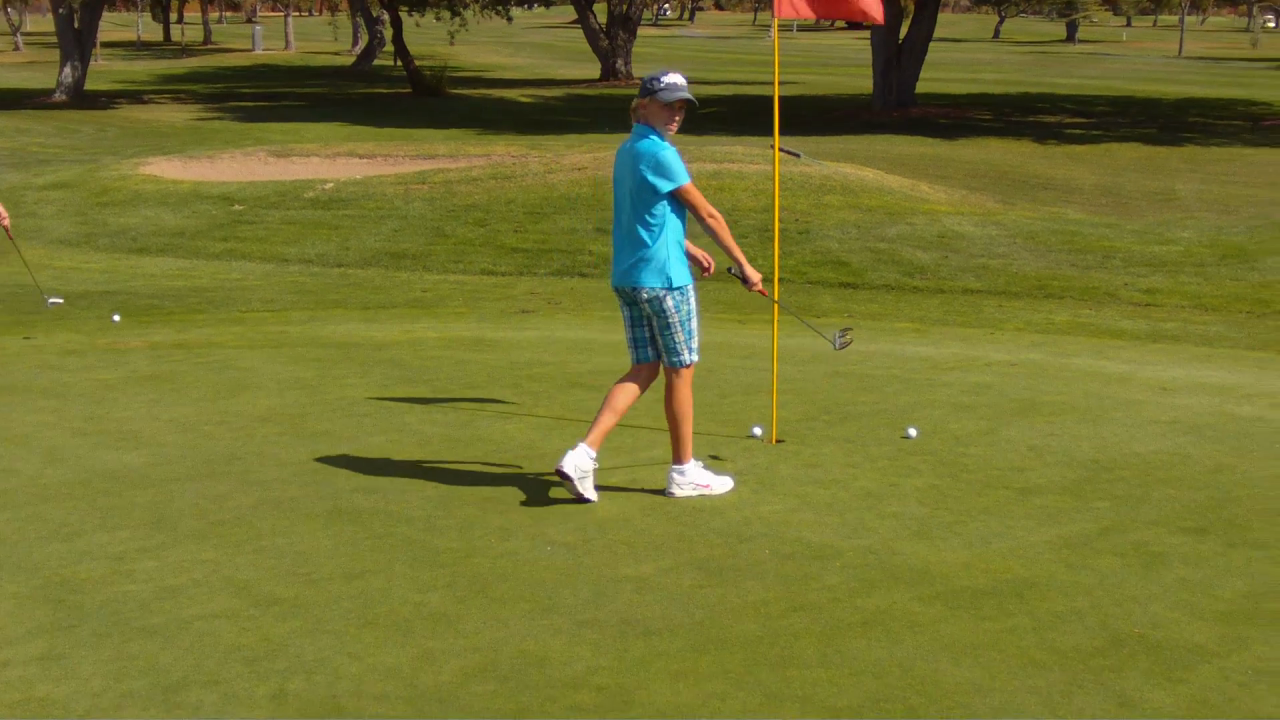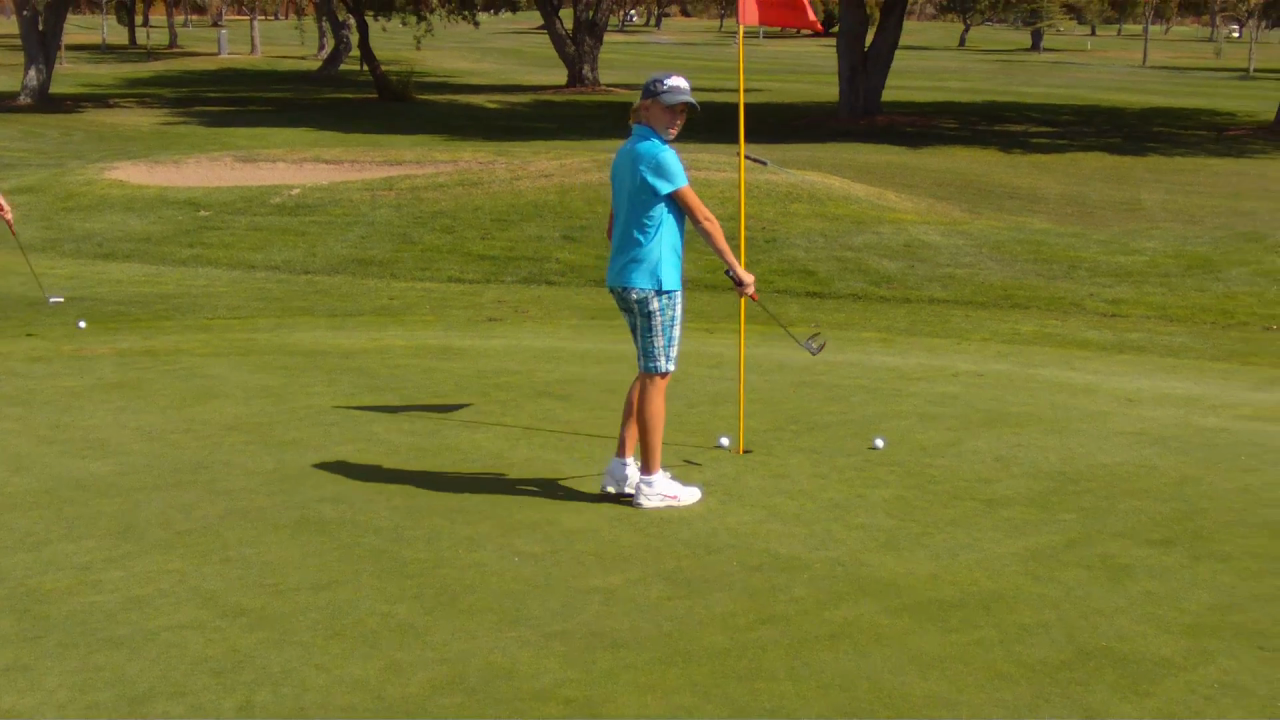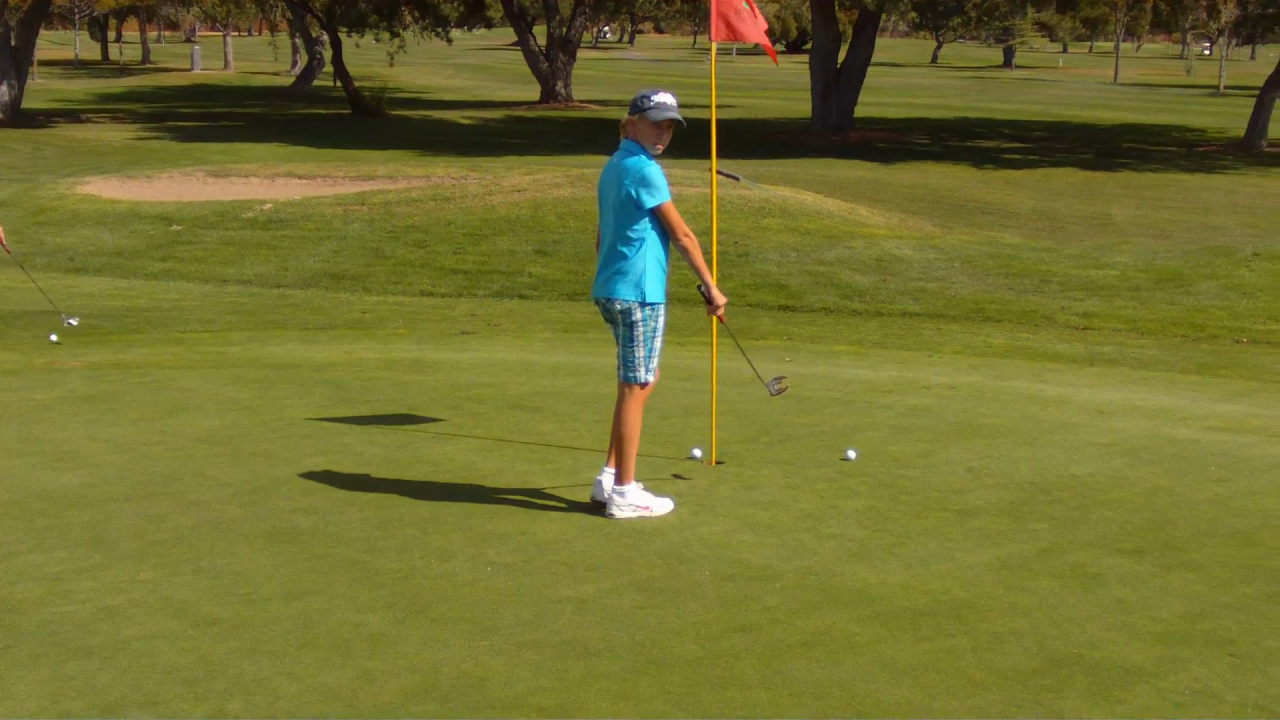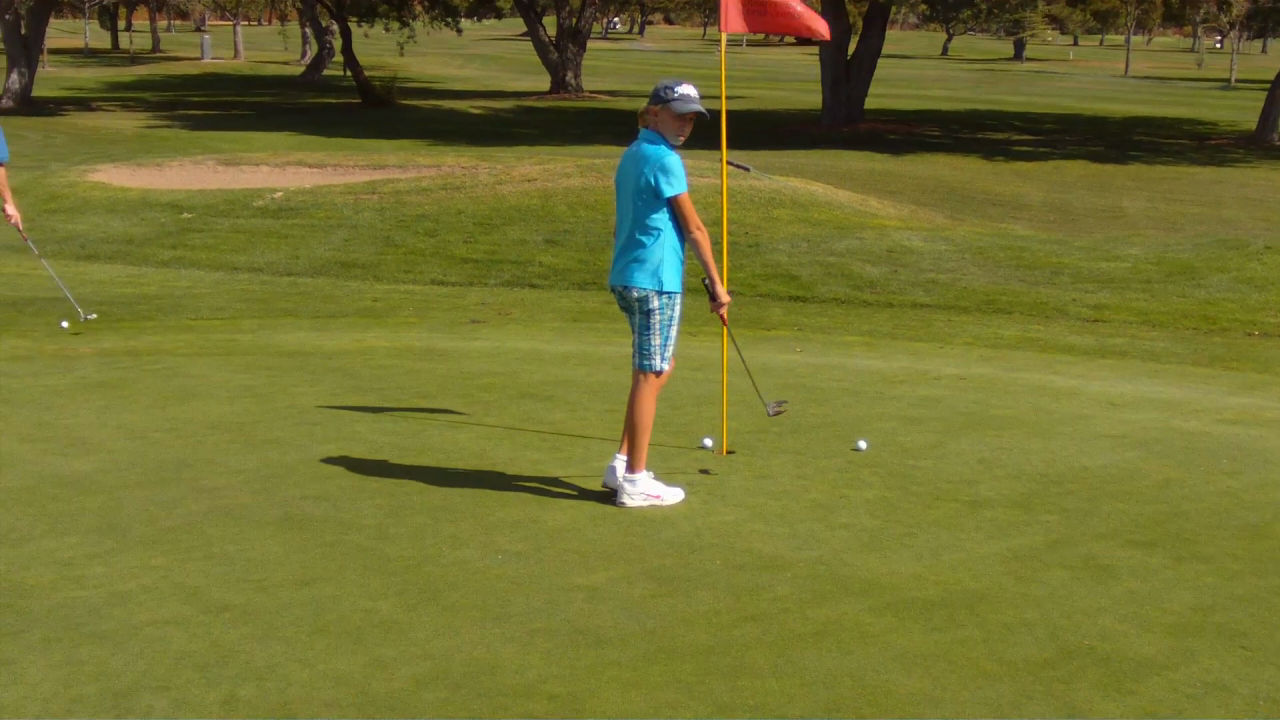
dt=0.3s
person 1, frame 1
left shoulder: (628, 150)
right shoulder: (658, 153)
right elbow: (707, 214)
left wrist: (689, 248)
right wrist: (744, 265)
left hip: (629, 276)
right hip: (664, 277)
left knee: (643, 369)
right knee: (680, 371)
left ankle: (583, 453)
right ankle: (683, 470)
person 1, frame 2
left shoulder: (627, 152)
right shoulder: (657, 154)
left elbow: (612, 227)
right elbow: (703, 219)
right wrist: (737, 268)
left hip: (624, 278)
right hip: (655, 281)
left knee: (651, 372)
right knee: (657, 377)
left ankle: (623, 467)
right ankle: (652, 482)
person 1, frame 3
left shoulder: (614, 166)
right shoulder: (644, 169)
right elbow: (682, 236)
right wrist: (711, 288)
left hip: (611, 290)
right hip: (638, 293)
left knee: (640, 382)
right knee: (635, 387)
left ankle: (610, 477)
right ankle: (624, 492)
person 1, frame 4
left shoulder: (632, 155)
right shoulder: (663, 158)
right elbow: (693, 229)
right wrist: (717, 283)
left hip: (627, 278)
right hip: (655, 281)
left knee: (656, 370)
right knee: (649, 376)
left ankle: (623, 465)
right ankle: (635, 480)
